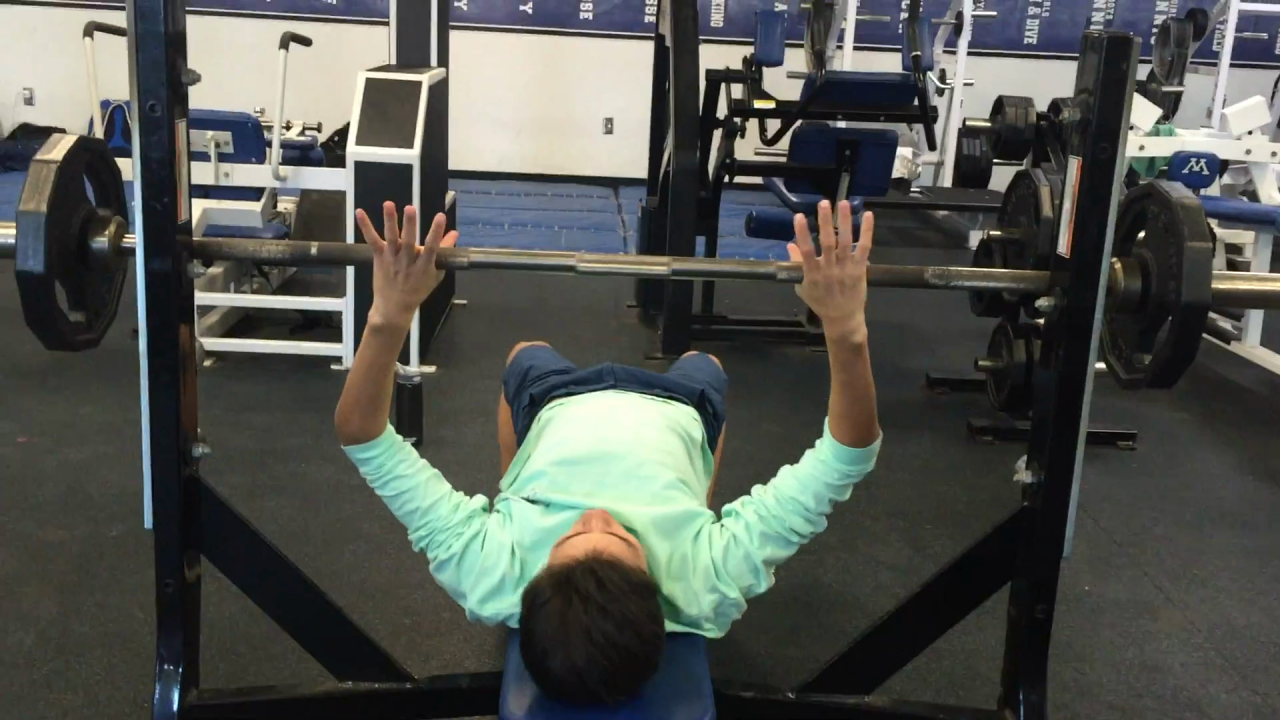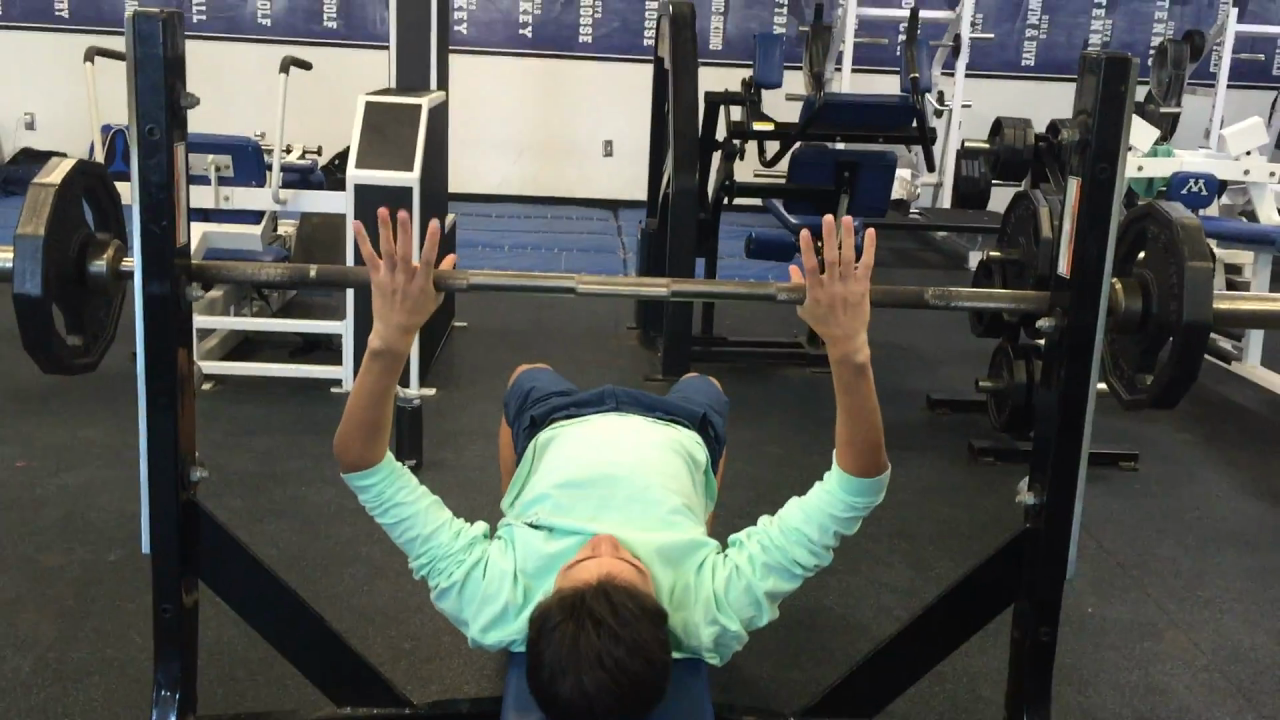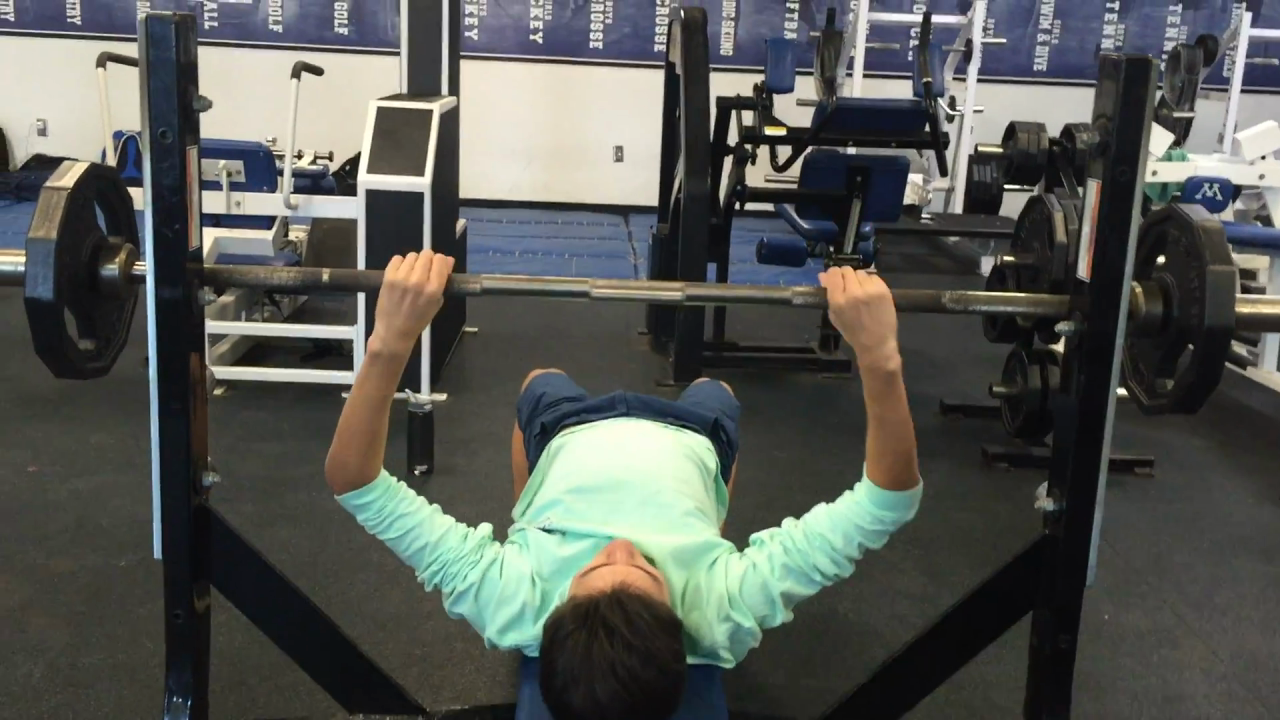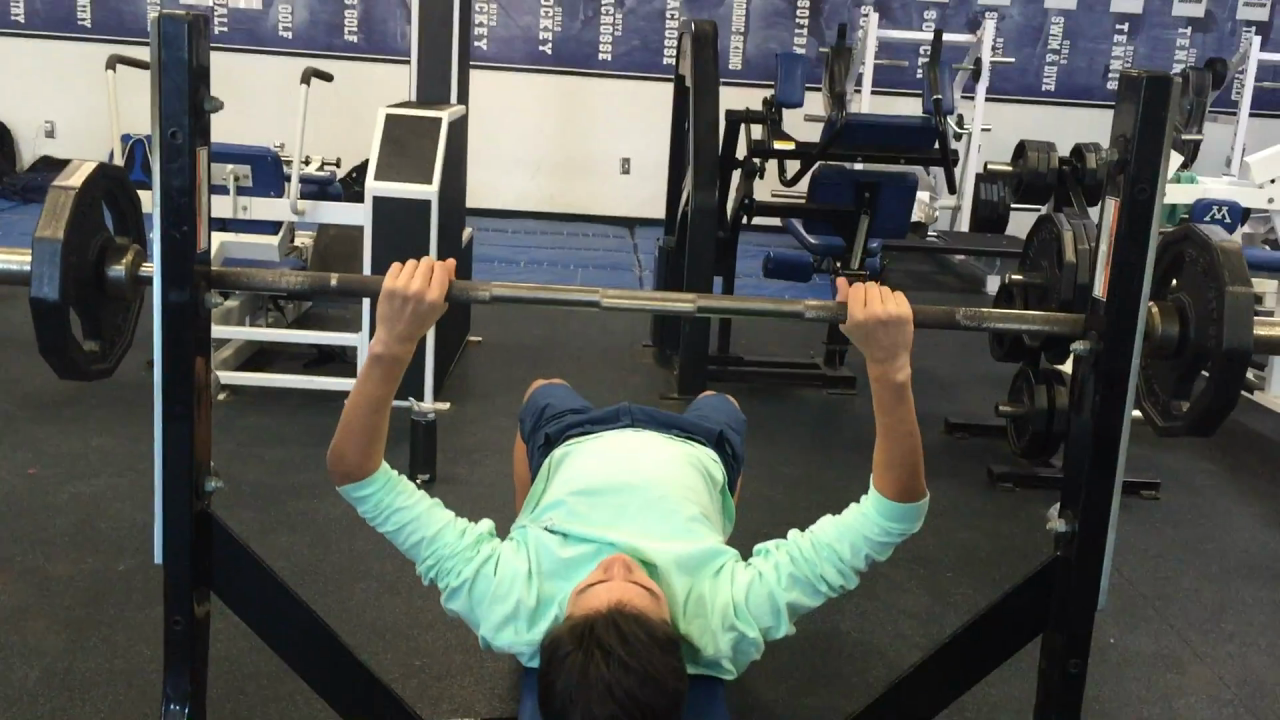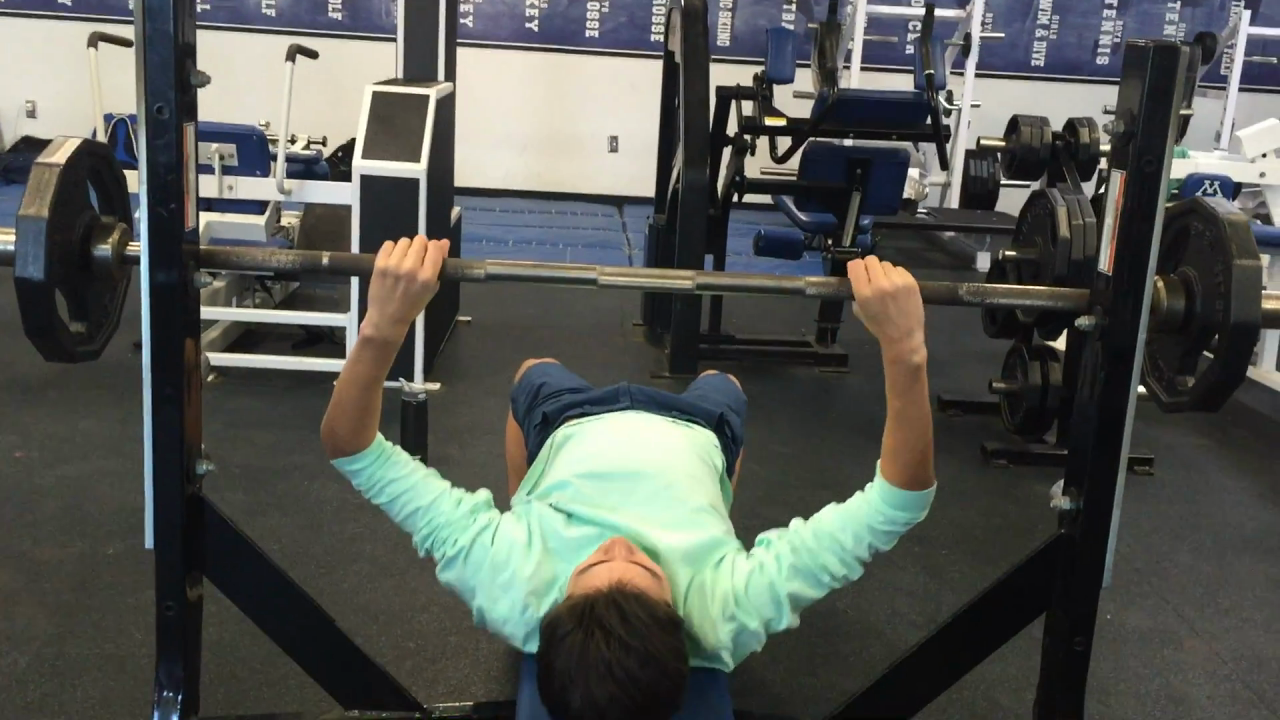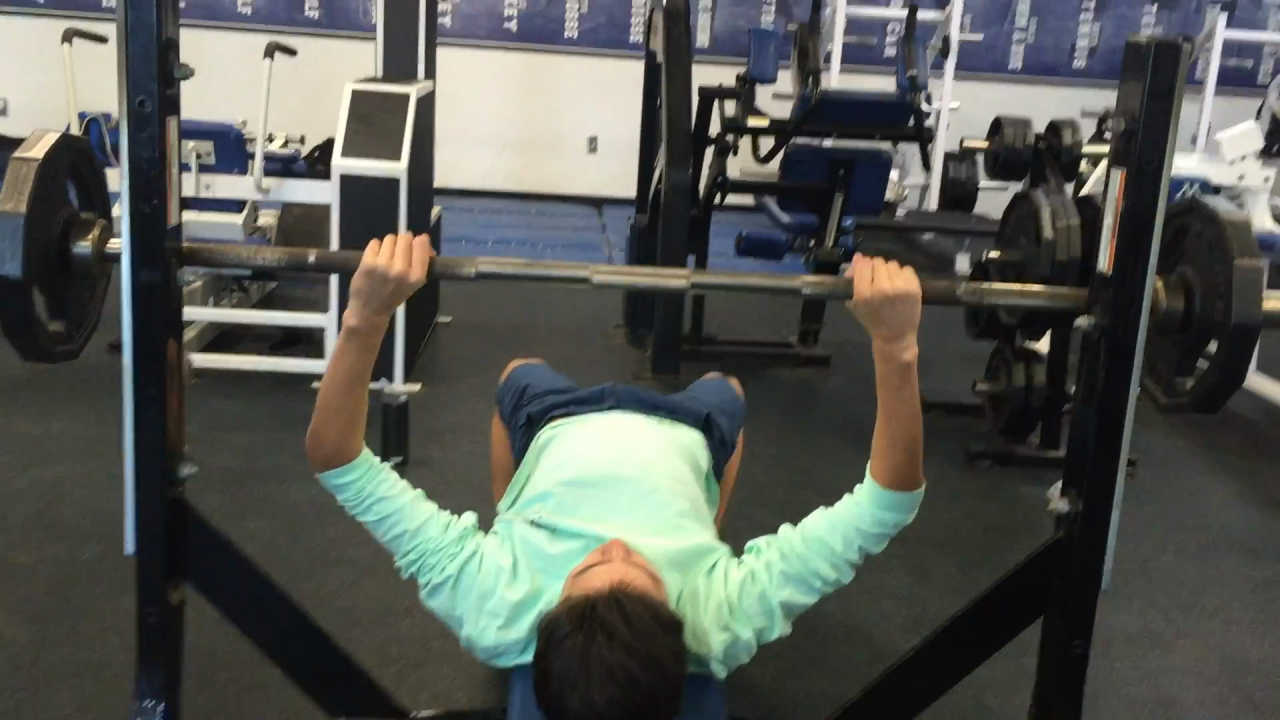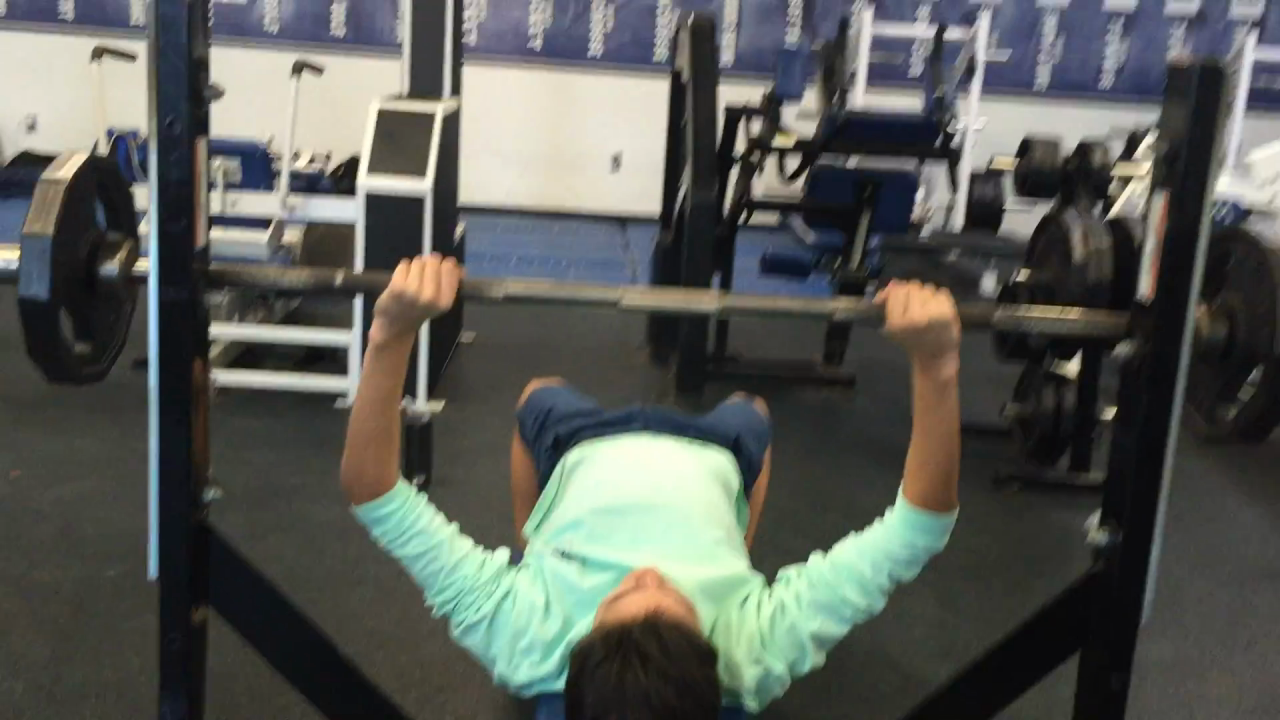
dt=0.3s
person 1, frame 1
left shoulder: (494, 577)
right shoulder: (707, 581)
left elbow: (363, 439)
right elbow: (847, 455)
left wrist: (389, 316)
right wrist: (846, 329)
left knee: (528, 355)
right knee: (702, 365)
person 1, frame 2
left shoulder: (495, 604)
right shoulder: (711, 608)
left elbow: (363, 467)
right elbow: (856, 487)
left wrist: (389, 339)
right wrist: (849, 350)
left knee: (529, 378)
right knee: (701, 389)
person 1, frame 3
left shoulder: (514, 606)
right shoulder: (724, 609)
left elbow: (353, 483)
right elbow: (889, 501)
left wrist: (389, 341)
right wrist: (879, 355)
left knee: (543, 383)
right knee: (713, 392)
person 1, frame 4
left shoulder: (512, 606)
right shoulder: (726, 617)
left elbow: (354, 474)
right elbow: (895, 514)
left wrist: (390, 344)
right wrist: (890, 368)
left knee: (545, 393)
right knee: (717, 405)
person 1, frame 5
left shoulder: (512, 588)
right shoulder: (728, 609)
left elbow: (351, 450)
right elbow: (899, 501)
left wrist: (382, 326)
right wrist: (903, 347)
left knee: (536, 371)
right knee: (721, 385)
person 1, frame 6
left shoulder: (496, 610)
right shoulder: (723, 618)
left elbow: (336, 461)
right elbow: (889, 504)
left wrist: (365, 318)
right wrist: (895, 348)
left knee: (523, 375)
right knee: (722, 390)
person 1, frame 7
left shoulder: (524, 641)
right shoulder: (757, 651)
left elbow: (370, 494)
right elbow: (917, 529)
left wrist: (390, 336)
right wrist: (935, 367)
left knee: (543, 395)
right knee: (748, 412)
